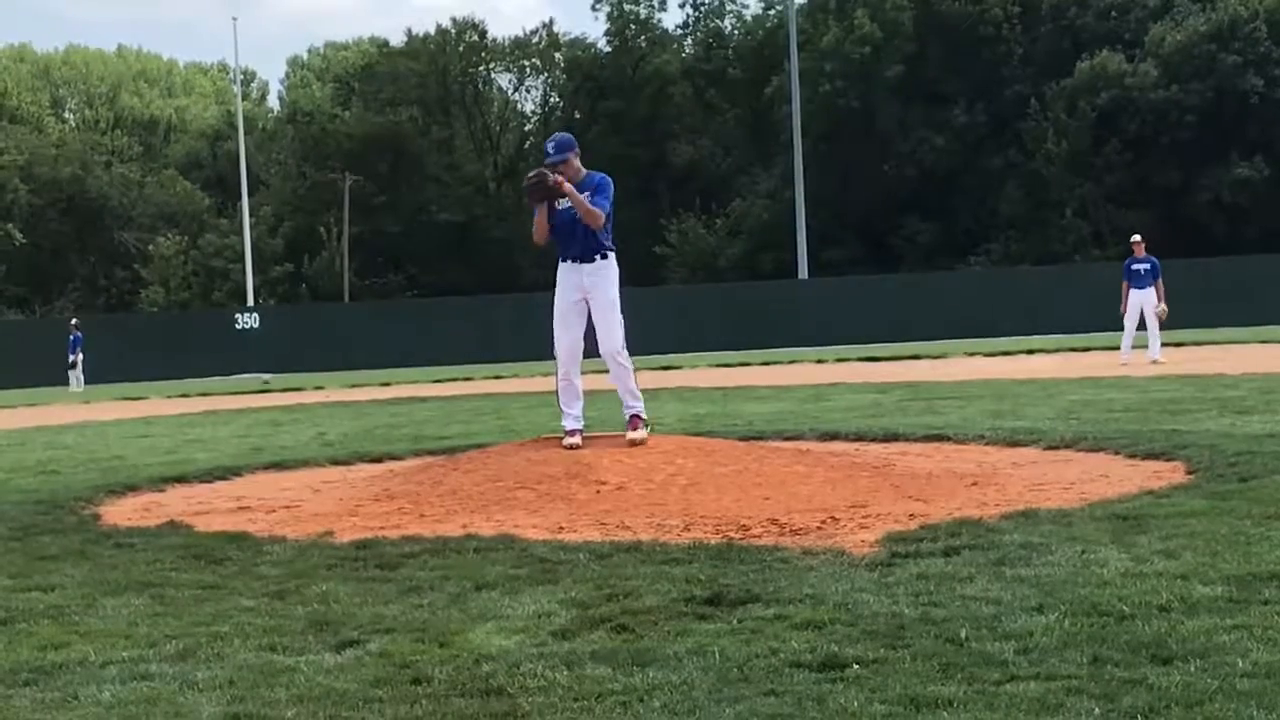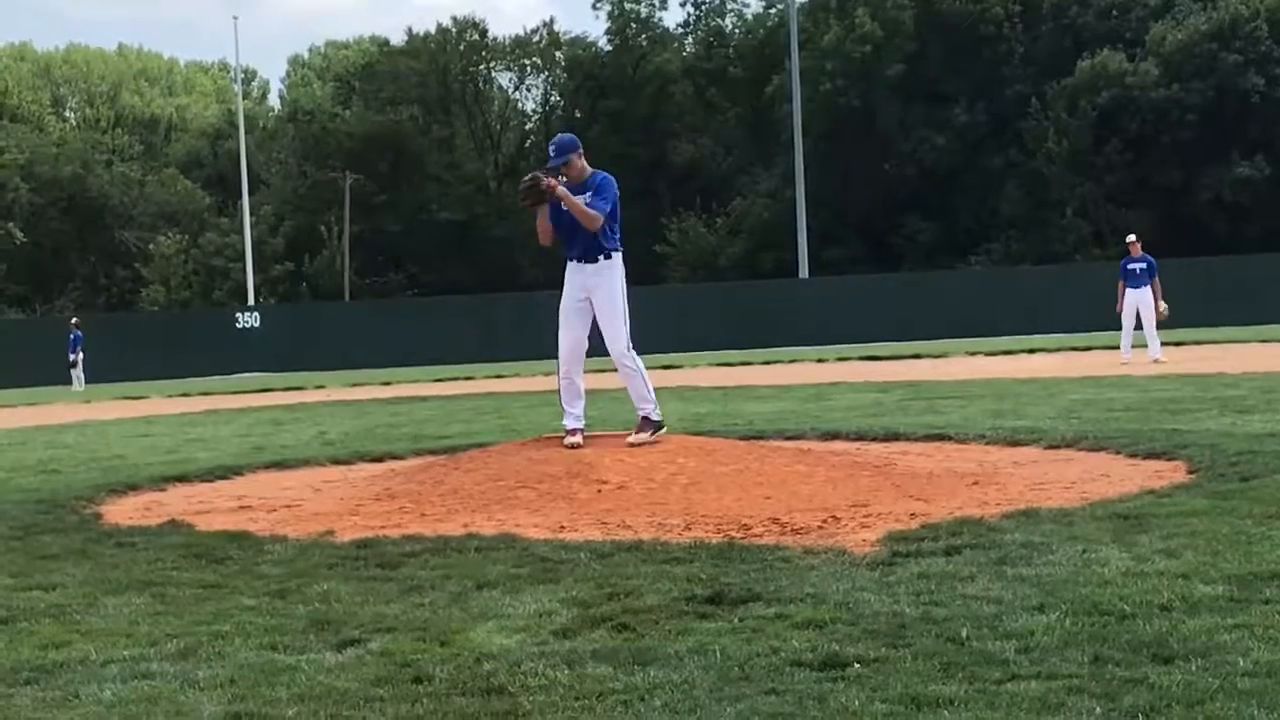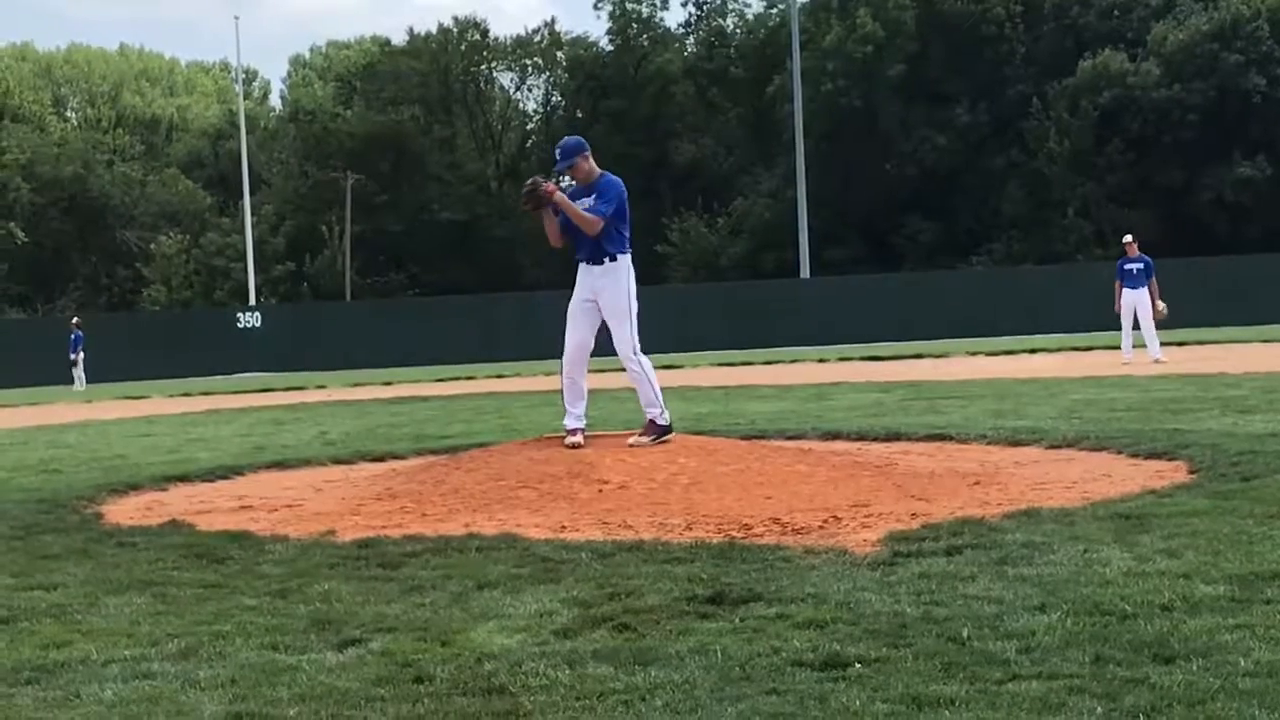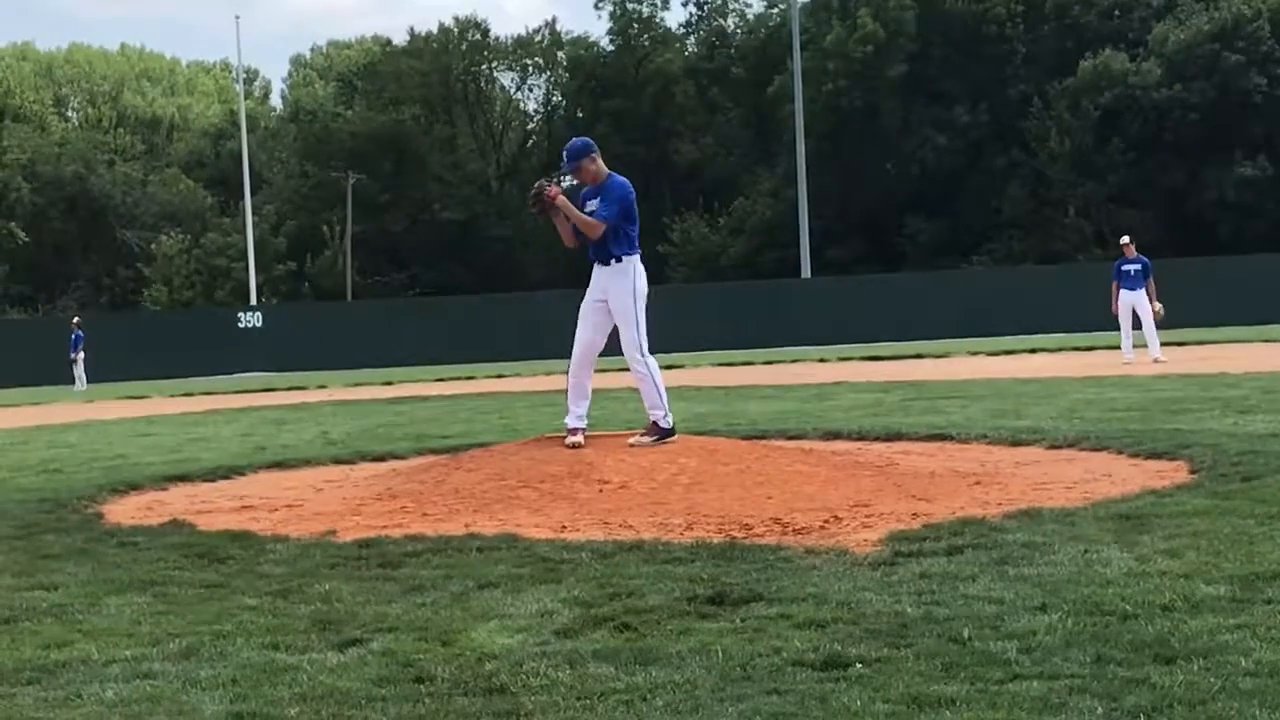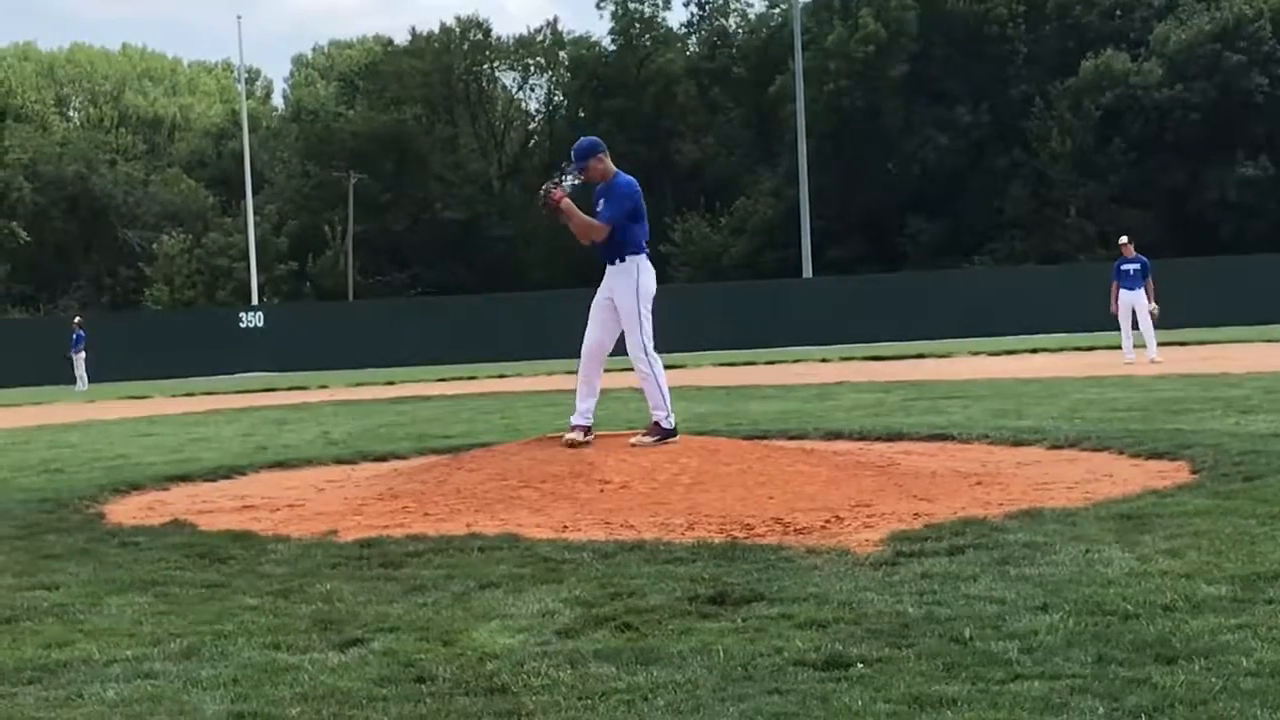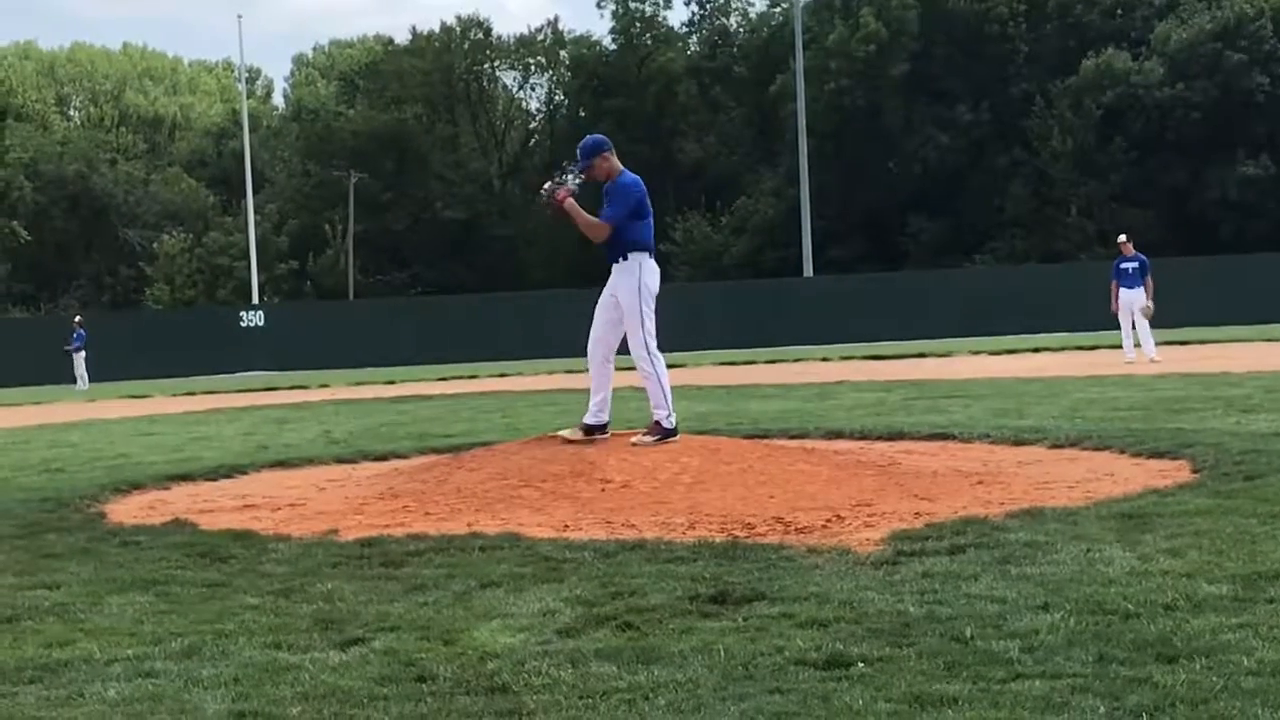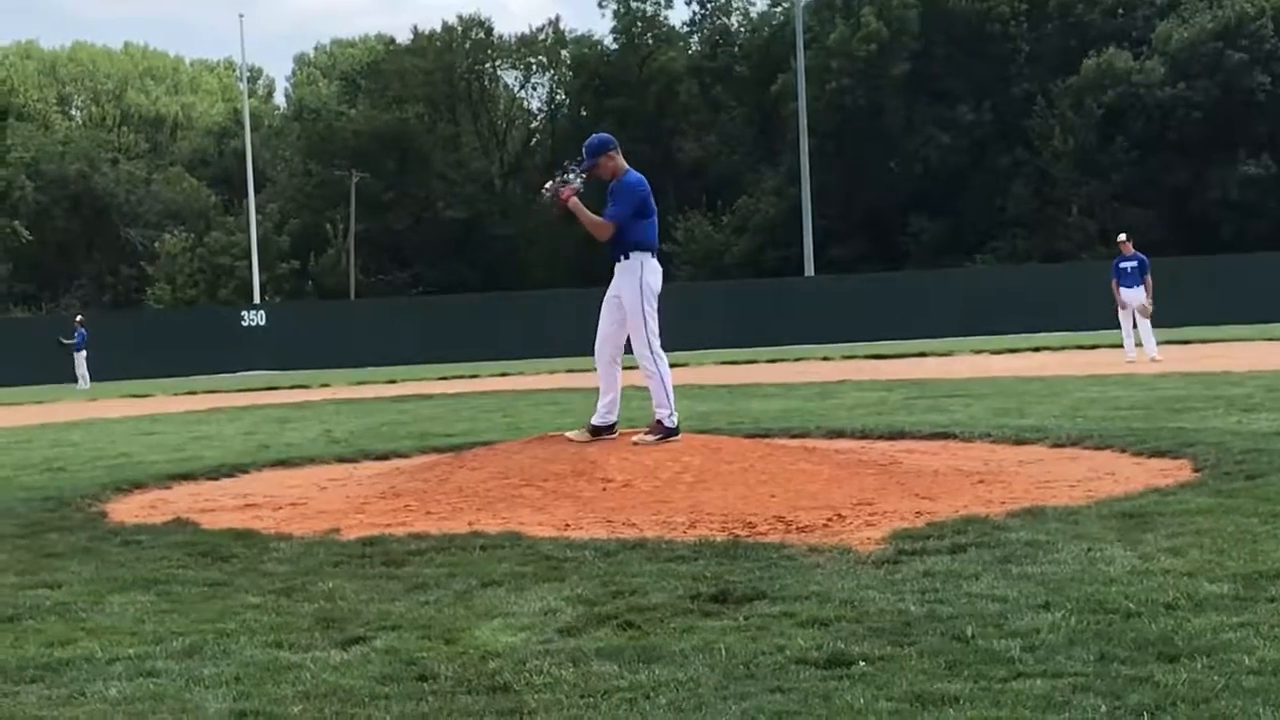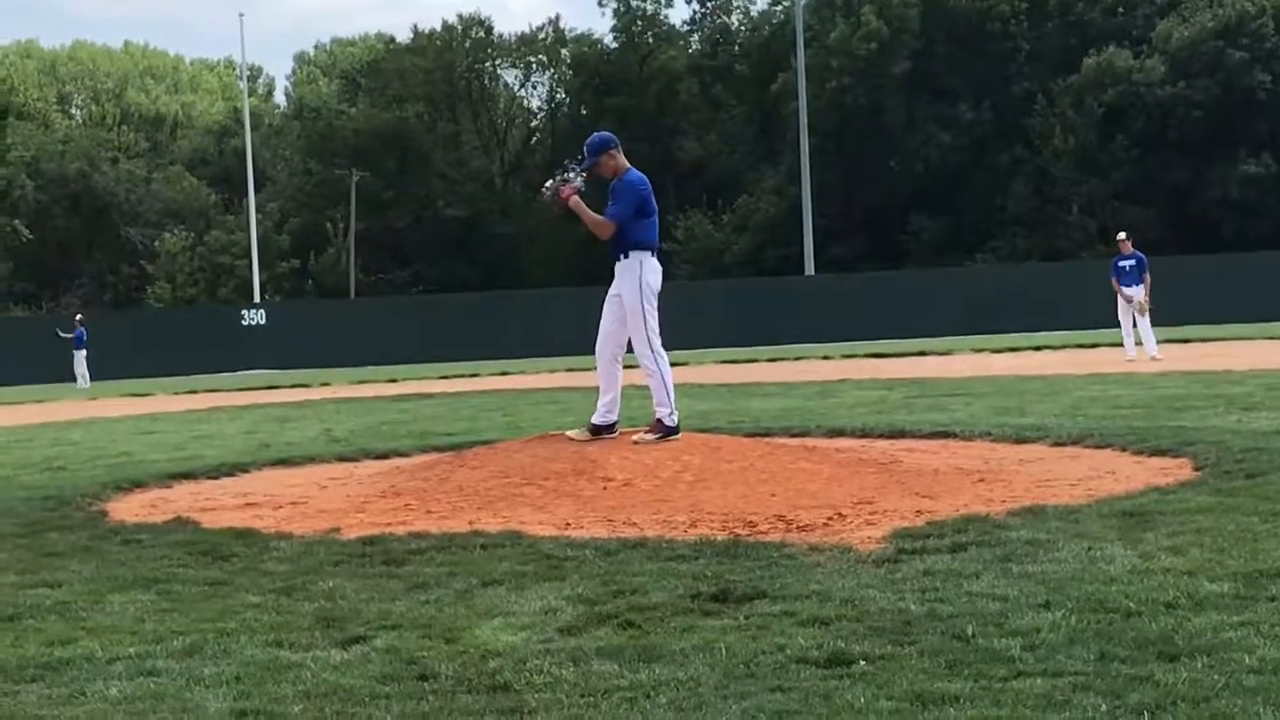
dt=0.1s
person 1, frame 1
left shoulder: (600, 182)
left elbow: (596, 220)
right elbow: (540, 238)
left wrist: (570, 192)
right wrist: (541, 203)
left hip: (601, 269)
right hip: (568, 272)
left knee: (612, 346)
right knee: (565, 353)
left ankle: (636, 413)
right ankle: (572, 424)
person 1, frame 2
left shoulder: (604, 182)
right shoulder: (558, 191)
left elbow: (594, 222)
right elbow: (545, 239)
left wrist: (565, 195)
right wrist: (542, 204)
left hip: (606, 269)
right hip: (575, 273)
left knee: (620, 348)
right knee: (568, 352)
left ankle: (651, 416)
right ankle: (573, 424)
person 1, frame 3
left shoulder: (611, 185)
right shoulder: (575, 194)
left elbow: (593, 226)
right elbow: (558, 241)
left wrist: (561, 200)
right wrist: (546, 208)
left hip: (615, 271)
right hip: (586, 274)
left knee: (628, 350)
right knee: (573, 353)
left ankle: (659, 420)
right ankle: (574, 423)
person 1, frame 4
left shoulder: (619, 187)
right shoulder: (586, 195)
left elbow: (595, 230)
right elbow: (572, 241)
left wrist: (564, 203)
right wrist: (554, 209)
left hip: (624, 272)
right hip: (599, 275)
left knee: (635, 351)
right knee: (581, 352)
left ankle: (663, 422)
right ankle: (576, 423)
person 1, frame 5
left shoulder: (624, 186)
right shoulder: (602, 191)
left elbow: (599, 233)
right elbow: (587, 238)
left wrist: (567, 205)
right wrist: (563, 211)
left hip: (633, 271)
right hip: (613, 273)
left knee: (641, 350)
right knee: (592, 350)
left ankle: (665, 423)
right ankle: (582, 421)
person 1, frame 6
left shoulder: (628, 184)
right shoulder: (611, 188)
left elbow: (601, 232)
right elbow: (597, 233)
left wrist: (570, 204)
right wrist: (568, 207)
left hip: (636, 269)
right hip: (619, 272)
left knee: (643, 349)
right knee: (598, 348)
left ankle: (666, 422)
right ankle: (596, 420)
person 1, frame 7
left shoulder: (632, 184)
right shoulder: (618, 186)
left elbow: (604, 232)
right elbow: (604, 230)
left wrist: (574, 204)
right wrist: (575, 205)
left hip: (638, 268)
right hip: (623, 271)
left knee: (646, 347)
right knee: (606, 349)
left ankle: (667, 421)
right ankle: (605, 421)
person 1, frame 8
left shoulder: (633, 182)
right shoulder: (619, 184)
left elbow: (606, 230)
right elbow: (605, 229)
left wrist: (574, 202)
right wrist: (575, 203)
left hip: (639, 268)
right hip: (624, 270)
left knee: (647, 346)
right knee: (607, 349)
left ankle: (667, 420)
right ankle: (605, 420)
